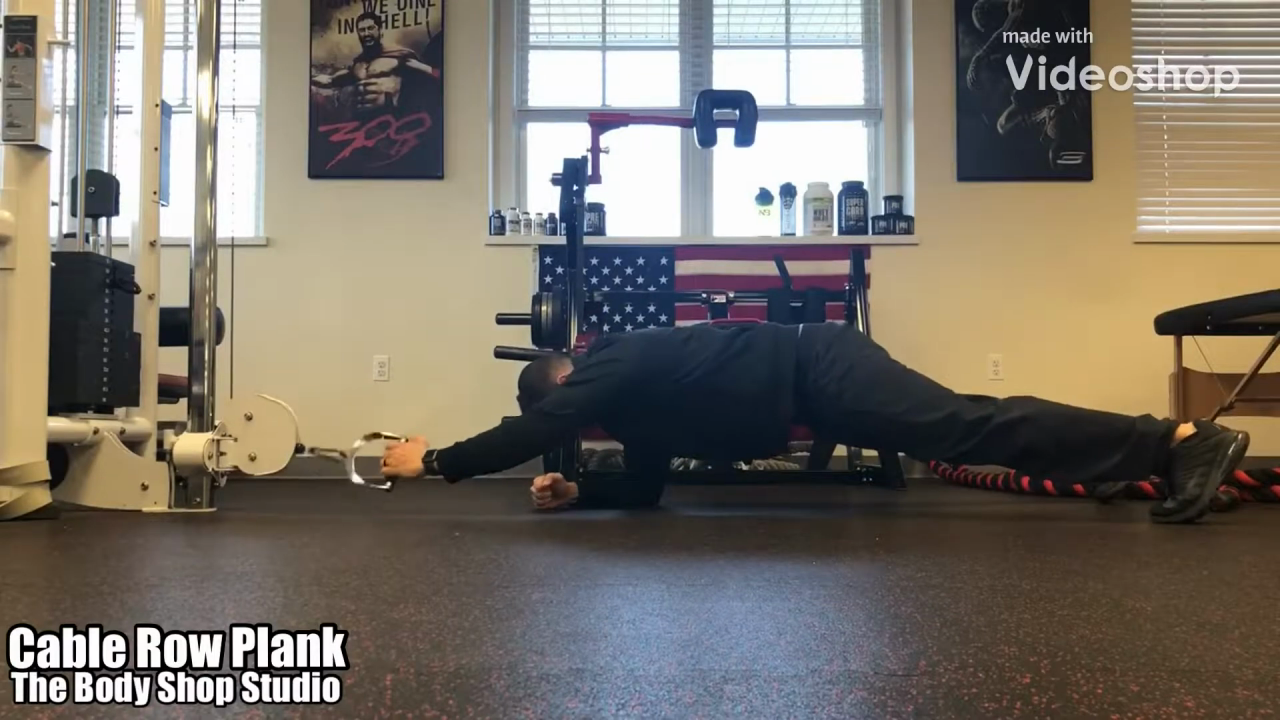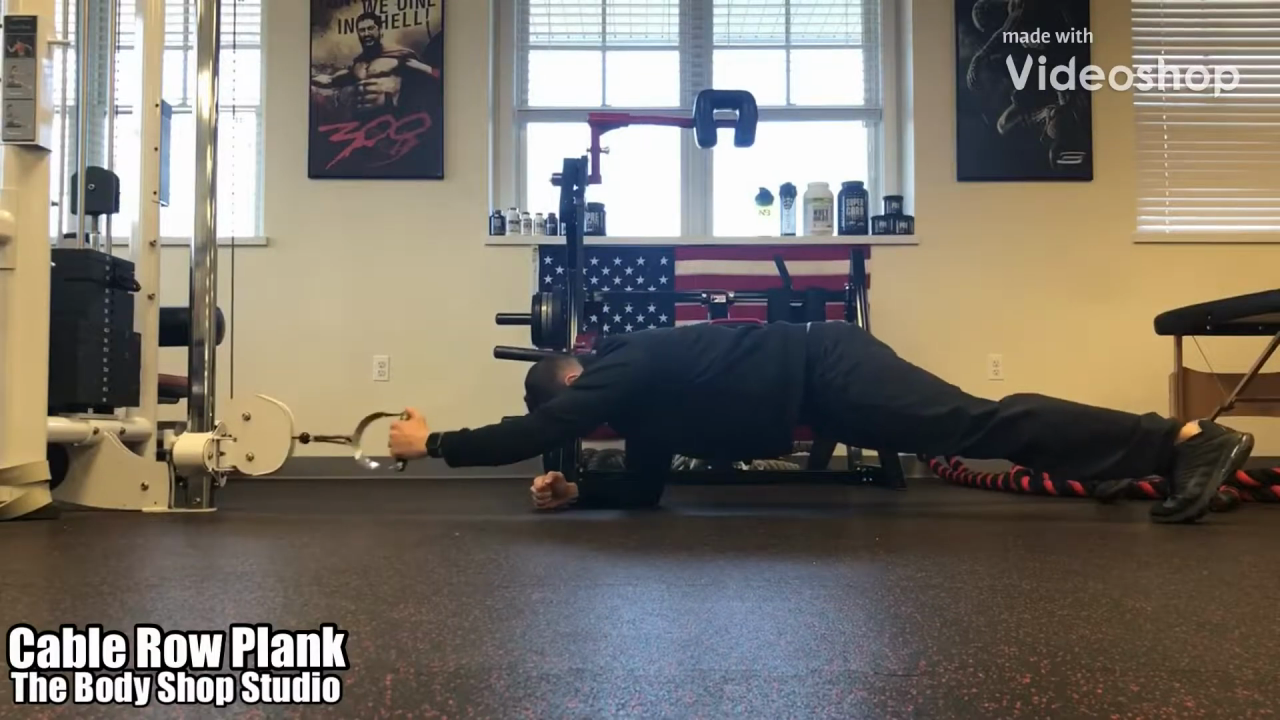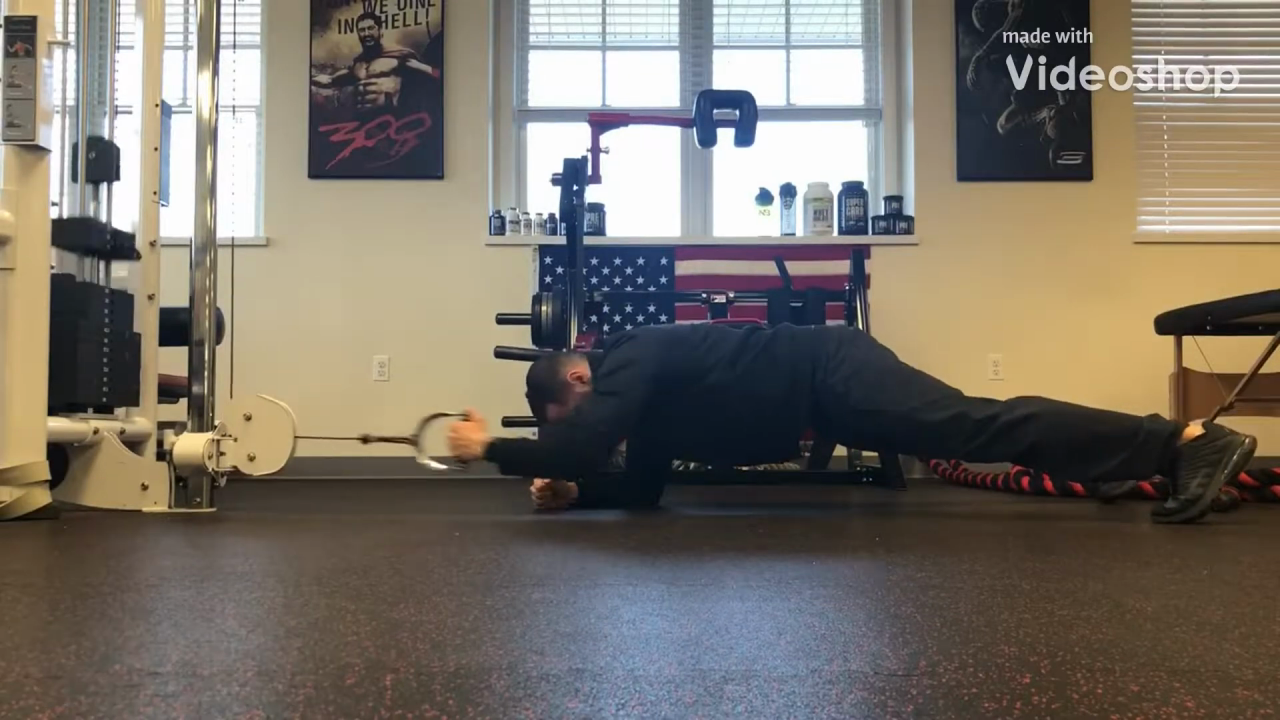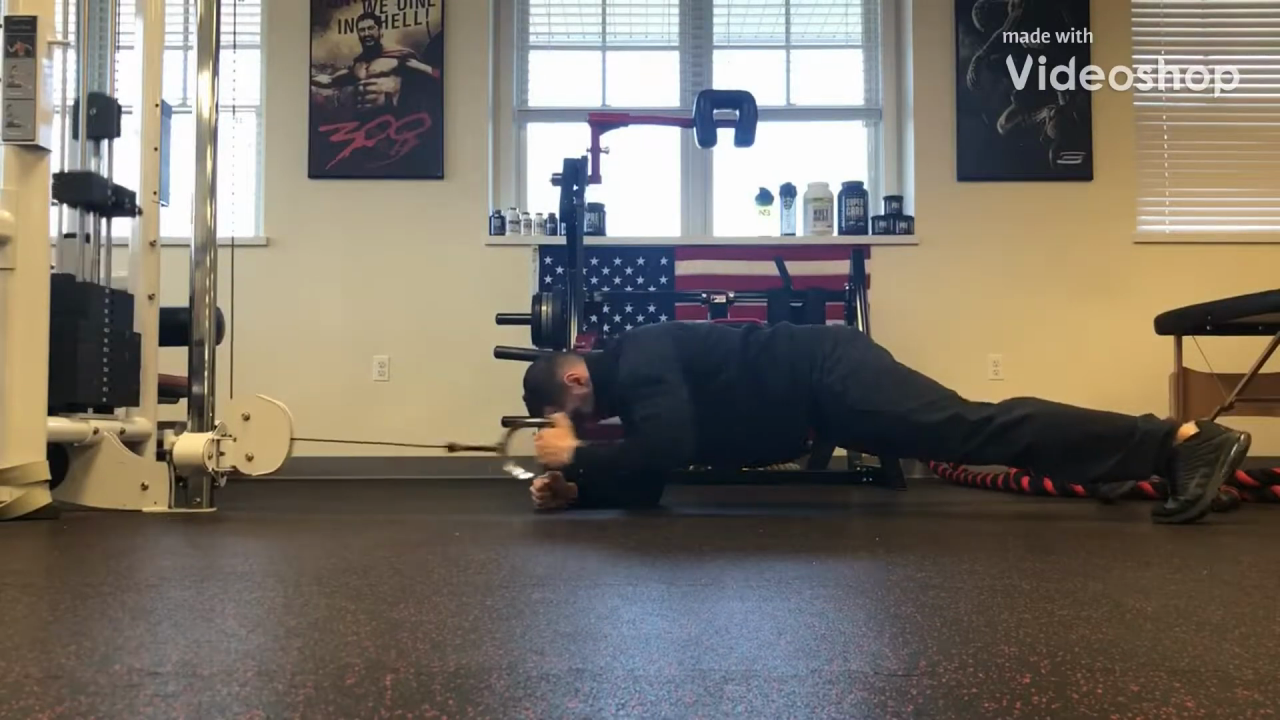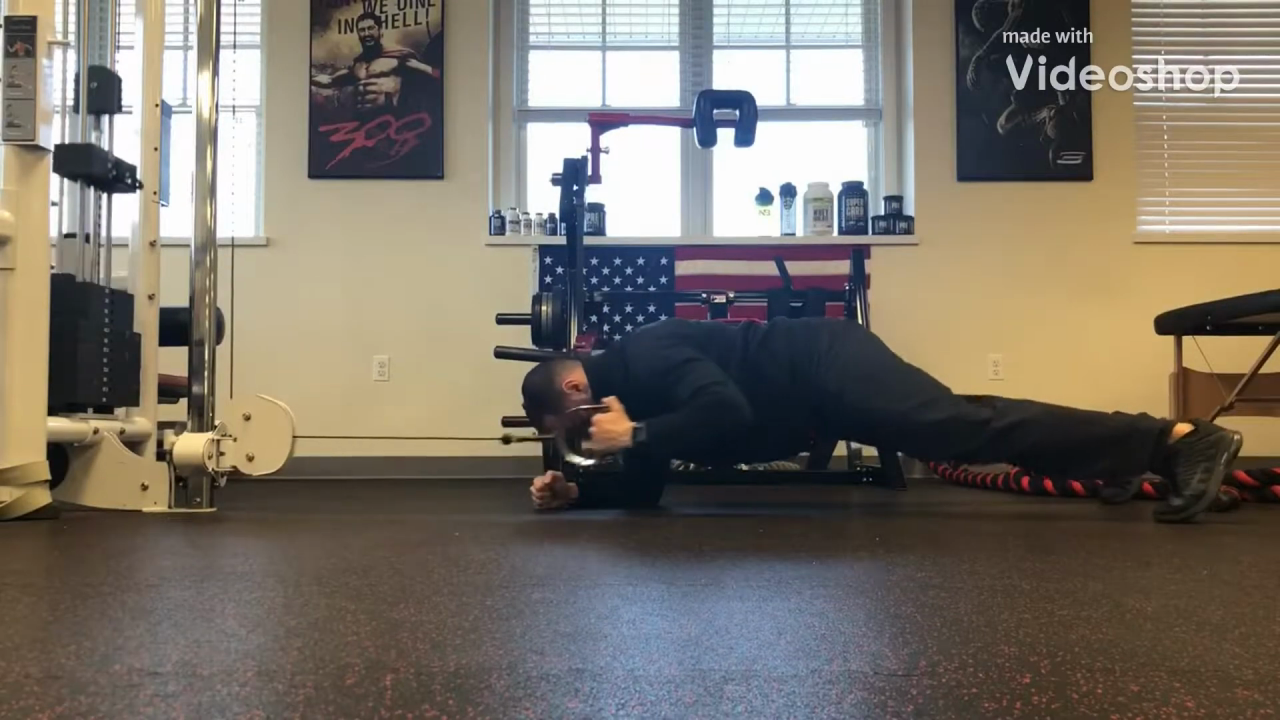
dt=0.2s
person 1, frame 1
left shoulder: (613, 367)
right shoulder: (629, 390)
left elbow: (536, 431)
right elbow: (645, 486)
left wrist: (431, 461)
right wrist: (577, 491)
left hip: (819, 371)
right hip: (812, 387)
left knee: (970, 427)
right knee: (965, 430)
left ankle: (1181, 441)
right ankle: (1154, 453)
person 1, frame 2
left shoulder: (623, 365)
right shoulder: (635, 387)
left elbow: (543, 433)
right elbow: (645, 488)
left wrist: (435, 442)
right wrist: (575, 491)
left hip: (829, 369)
right hip: (818, 386)
left knee: (975, 423)
right knee: (968, 430)
left ankle: (1185, 439)
right ankle: (1158, 448)
person 1, frame 3
left shoulder: (630, 362)
right shoulder: (642, 382)
left elbow: (578, 449)
right elbow: (645, 486)
left wrist: (493, 448)
right wrist: (571, 490)
left hip: (832, 371)
right hip: (818, 386)
left knee: (979, 426)
right knee: (965, 435)
left ankle: (1187, 440)
right ankle: (1164, 449)
person 1, frame 4
left shoulder: (638, 360)
right shoulder: (620, 389)
left elbow: (670, 447)
right elbow: (644, 485)
left wrist: (580, 452)
right wrist: (575, 488)
left hip: (832, 374)
right hip: (823, 397)
left knee: (975, 429)
right knee: (955, 441)
left ankle: (1181, 440)
right ankle: (1143, 452)
person 1, frame 5
left shoulder: (645, 358)
right shoulder: (626, 392)
left elbow: (728, 409)
right elbow: (644, 488)
left wrist: (636, 435)
right wrist: (575, 490)
left hip: (831, 366)
right hip: (822, 388)
left knee: (966, 427)
right knee: (961, 429)
left ankle: (1177, 439)
right ankle: (1127, 449)
